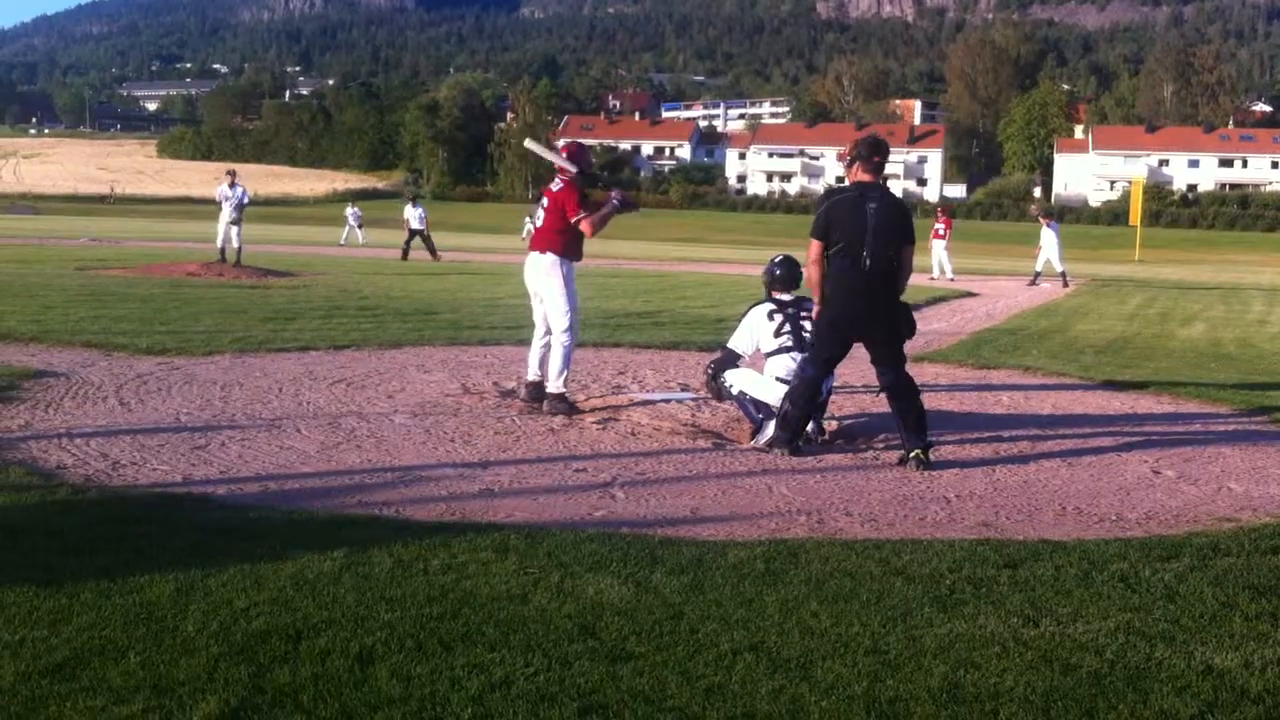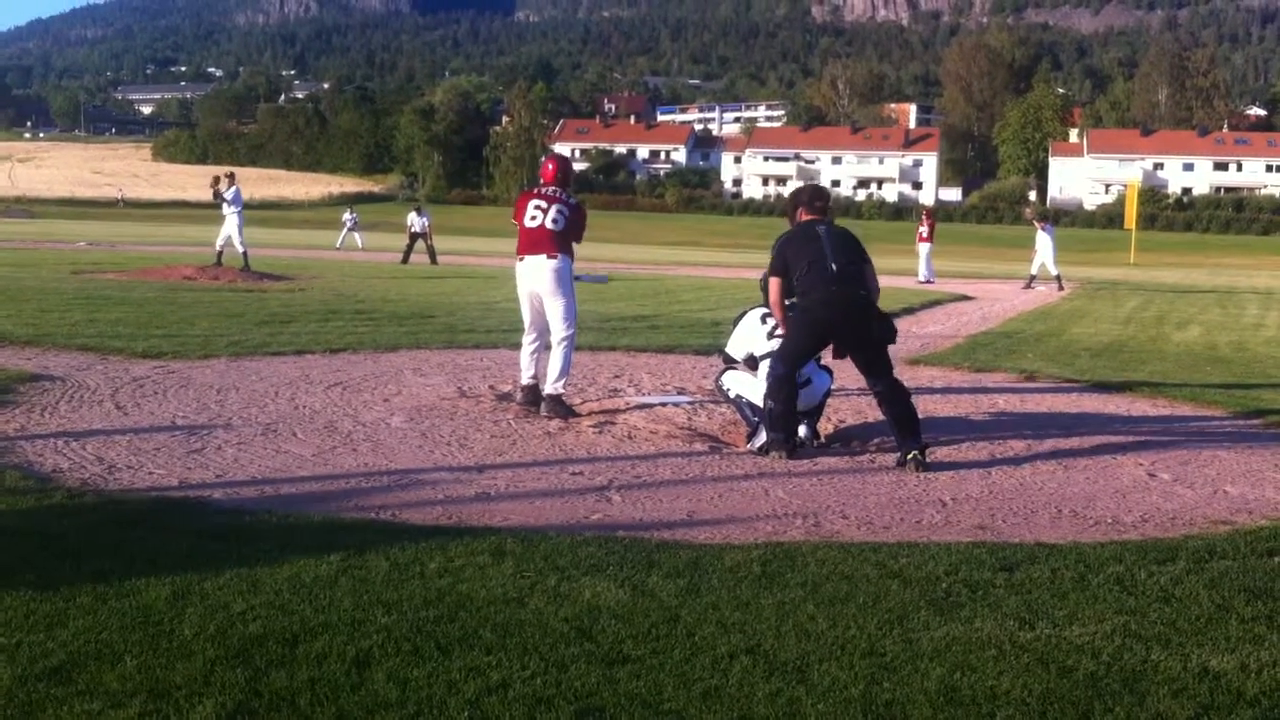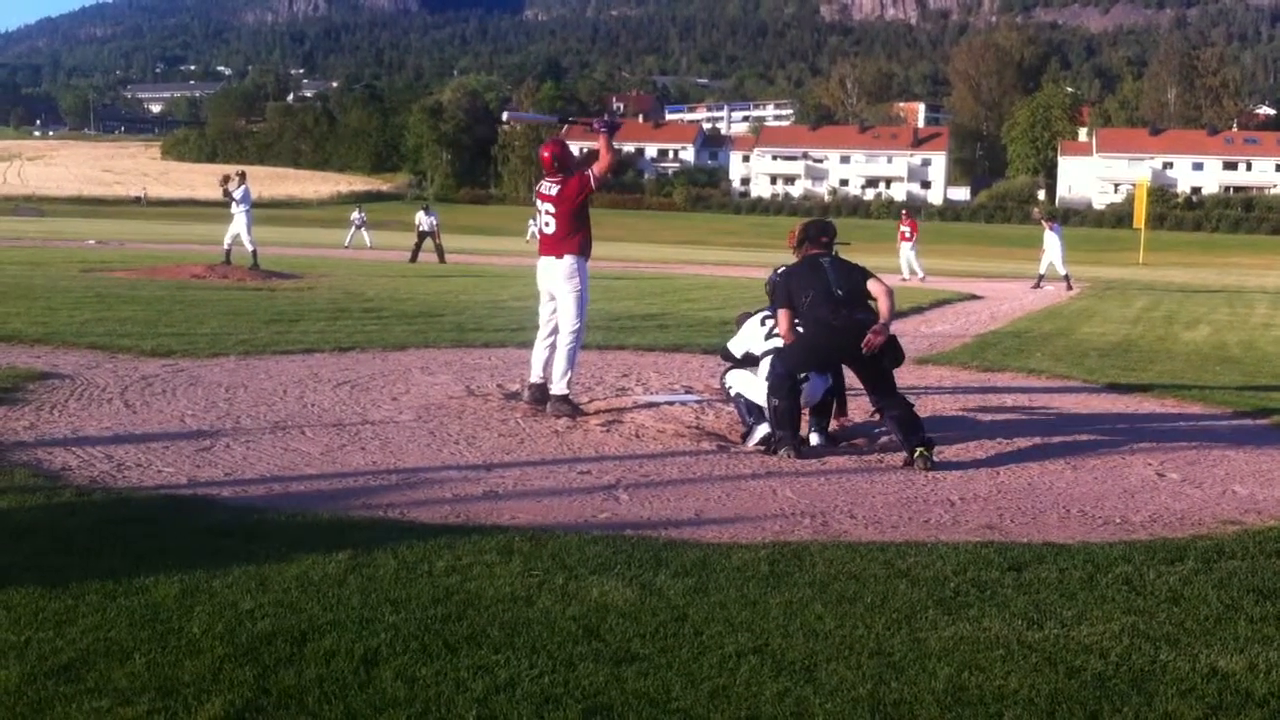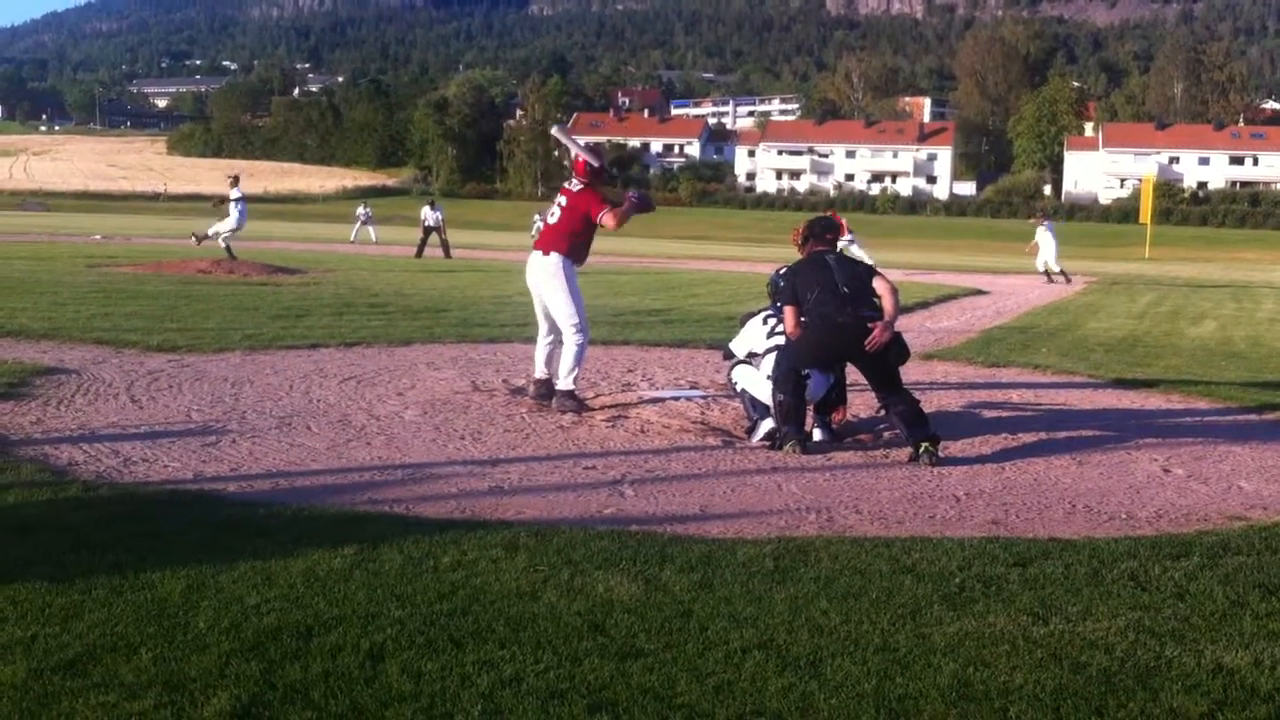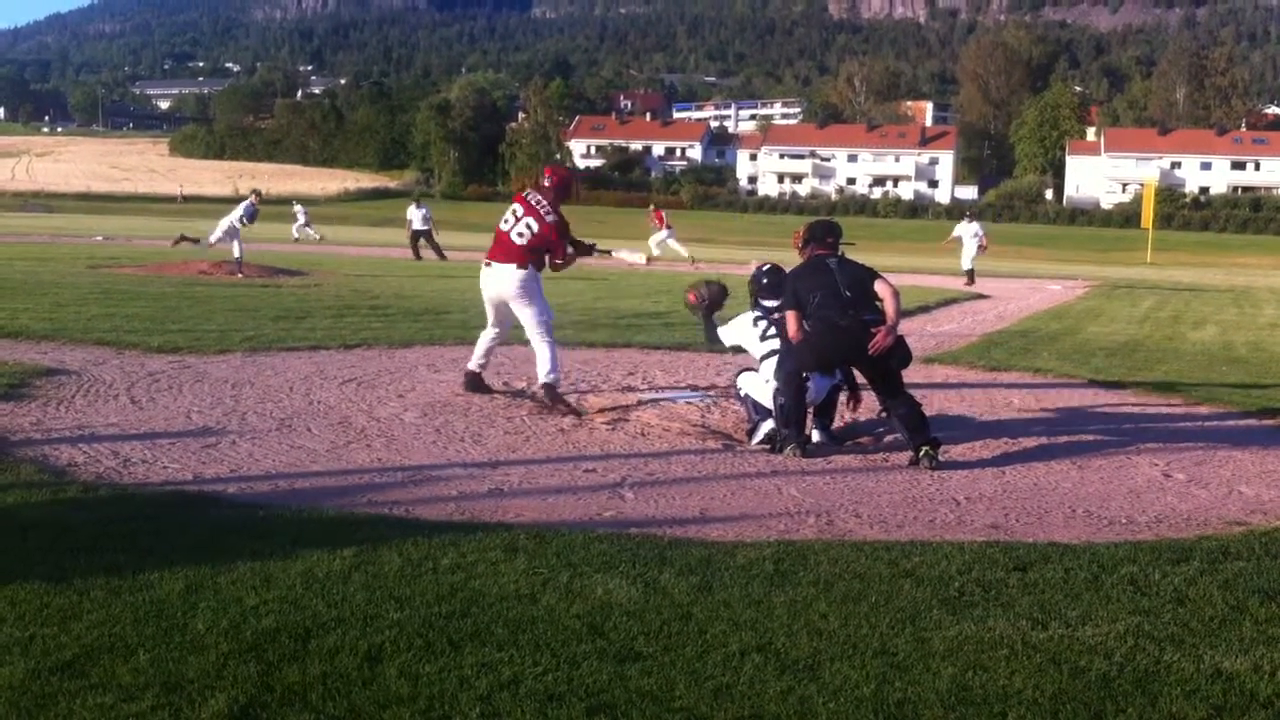
dt=1s
person 1, frame 1
left shoulder: (834, 202)
right shoulder: (898, 208)
left elbow: (815, 259)
right elbow: (905, 267)
left wrist: (819, 302)
left hip: (840, 306)
right hip: (883, 307)
left knee: (813, 370)
right knee: (895, 375)
left ankle: (784, 437)
right ankle: (917, 448)
person 1, frame 2
left shoulder: (788, 240)
right shoulder: (845, 236)
left elbow: (775, 299)
right elbow: (873, 287)
left wrist: (788, 331)
right wrist: (860, 322)
left hip: (816, 311)
right hip: (859, 309)
left knee: (782, 368)
right knee: (883, 380)
left ankle: (779, 442)
right ankle: (912, 448)
person 1, frame 3
left shoulder: (791, 273)
right shoulder: (851, 268)
left elbow: (786, 330)
right elbow: (883, 291)
left wrist: (803, 356)
right wrist: (883, 325)
left hip: (823, 334)
right hip: (863, 334)
left knee: (782, 369)
right knee: (886, 394)
left ankle: (786, 442)
right ankle: (919, 447)
person 1, frame 4
left shoulder: (796, 271)
right shoulder: (856, 265)
left elbow: (792, 328)
right elbow: (887, 289)
left wrist: (810, 349)
right wrist: (888, 323)
left hip: (825, 332)
right hip: (868, 330)
left knee: (786, 367)
right knee: (892, 390)
left ankle: (791, 437)
right ankle: (924, 444)
person 1, frame 5
left shoulder: (797, 275)
right shoulder: (858, 268)
left elbow: (794, 332)
right elbow: (889, 291)
left wrist: (811, 353)
right wrist: (891, 326)
left hip: (828, 335)
right hip: (870, 335)
left knee: (789, 369)
right knee: (894, 392)
left ankle: (791, 440)
right ankle: (925, 447)
person 2, frame 1
left shoulder: (557, 186)
right shoulder: (570, 189)
left elbow: (588, 211)
right elbow: (589, 228)
left wrist: (614, 203)
right wrist: (613, 204)
left hip: (535, 262)
right hip: (553, 264)
left knee: (544, 329)
right knee: (563, 331)
left ankle: (532, 385)
right ankle: (555, 395)
person 2, frame 2
left shoulder: (525, 198)
right shoulder: (575, 207)
left hip: (525, 266)
right hip: (554, 266)
left knee: (533, 332)
right knee: (563, 335)
left ankle: (527, 389)
right ankle: (552, 397)
person 2, frame 3
left shoulder: (542, 187)
right shoulder: (573, 187)
left elbow: (582, 166)
right elbow: (606, 163)
left wrist: (599, 139)
right wrist: (604, 133)
left hip: (545, 265)
right hip: (568, 266)
left knee: (547, 330)
right knee: (569, 333)
left ankle: (536, 386)
right ankle: (558, 396)
person 2, frame 4
left shoulder: (569, 188)
right shoulder: (588, 195)
left elbow: (603, 212)
right elbow: (613, 222)
left wrist: (630, 204)
right wrist: (632, 203)
left hip: (537, 263)
right hip: (556, 265)
left knee: (548, 330)
right knee: (575, 333)
left ankle: (541, 383)
right ankle: (564, 393)
person 2, frame 5
left shoulder: (523, 198)
right shoulder: (555, 223)
right elbow: (556, 266)
left wrist: (572, 243)
right wrist: (578, 252)
left hip: (490, 272)
right hip: (518, 278)
left knee: (495, 329)
right knee: (541, 336)
left ankle: (473, 375)
right ankle: (549, 388)
person 3, frame 1
left shoulder: (760, 312)
right shoulder: (812, 308)
left elbow: (731, 355)
left wrist: (712, 369)
left hip: (779, 392)
left knee: (727, 375)
left ankle: (767, 424)
right ankle: (811, 423)
person 3, frame 2
left shoulder: (754, 316)
left elbow: (729, 358)
right hip: (809, 395)
left knee: (725, 378)
right knee: (824, 374)
left ankle: (763, 427)
right ankle: (806, 427)
person 3, frame 3
left shoulder: (758, 319)
left elbow: (727, 354)
right wrist: (841, 403)
right hip: (809, 393)
left knee: (730, 376)
right knee: (829, 376)
left ankle: (758, 427)
right ankle: (818, 433)
person 3, frame 4
left shoulder: (760, 320)
left elbow: (728, 354)
right wrist: (841, 401)
left hip: (772, 391)
right hip: (811, 392)
left knee: (738, 370)
right knee: (833, 372)
left ankle: (762, 422)
right ankle: (822, 427)
person 3, frame 5
left shoulder: (748, 320)
left elbow: (714, 337)
left wrist: (706, 313)
right wrist: (852, 386)
left hip: (773, 394)
right hip: (812, 393)
left knee: (744, 377)
right knee: (836, 374)
left ankle: (763, 424)
right ankle: (821, 428)
